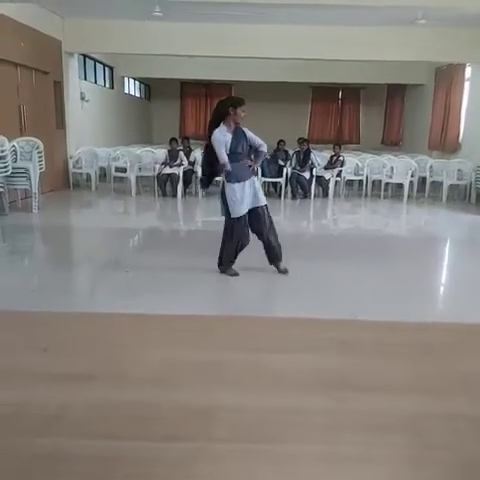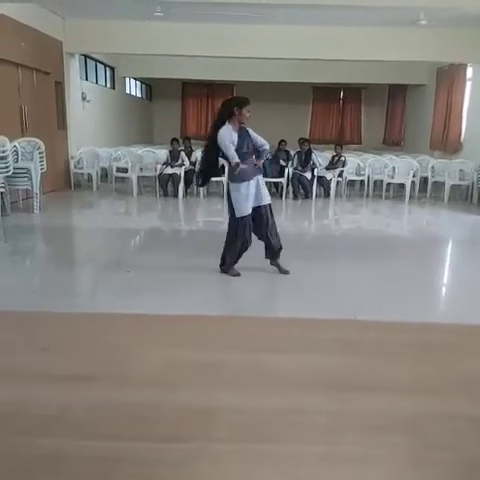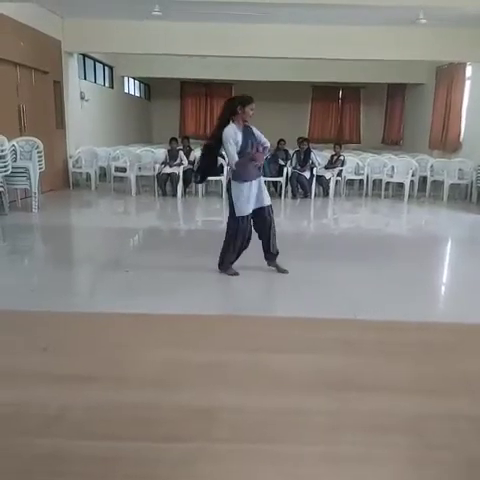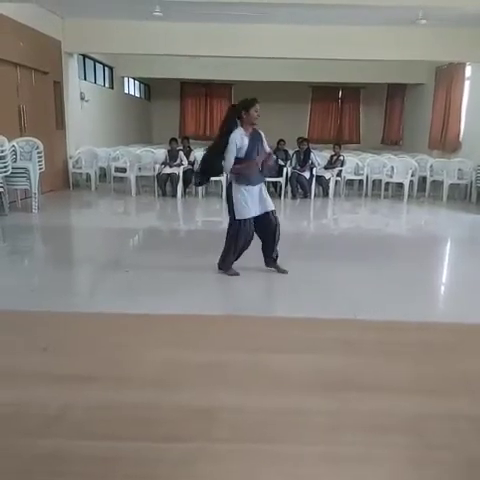
dt=0.1s
person 1, frame 1
left shoulder: (242, 131)
right shoulder: (218, 134)
left elbow: (262, 146)
right elbow: (226, 164)
left wrist: (255, 162)
right wrist: (225, 166)
left hip: (251, 181)
right hip: (234, 183)
left knee: (264, 221)
right knee: (236, 225)
left ankle: (275, 259)
right ankle: (225, 264)
person 1, frame 2
left shoulder: (246, 131)
right shoulder: (223, 133)
left elbow: (265, 146)
right elbow: (234, 161)
left wrist: (259, 161)
right wrist: (238, 167)
left hip: (255, 179)
right hip: (239, 183)
left knee: (266, 220)
right knee: (241, 225)
left ankle: (274, 257)
right ankle: (227, 264)
person 1, frame 3
left shoulder: (250, 130)
right shoulder: (228, 132)
left elbow: (266, 145)
right elbow: (234, 163)
left wrist: (261, 159)
right wrist: (251, 159)
left hip: (256, 180)
right hip: (239, 183)
left knee: (266, 220)
right knee: (241, 226)
left ankle: (271, 259)
right ankle: (225, 264)
person 1, frame 4
left shoulder: (258, 134)
right shoulder: (235, 136)
left elbow: (267, 153)
right elbow: (228, 167)
left wrist: (264, 160)
right wrist: (247, 166)
left hip: (258, 185)
right hip: (241, 187)
left knee: (271, 223)
right knee: (243, 229)
left ankle: (271, 261)
right ankle: (225, 264)
